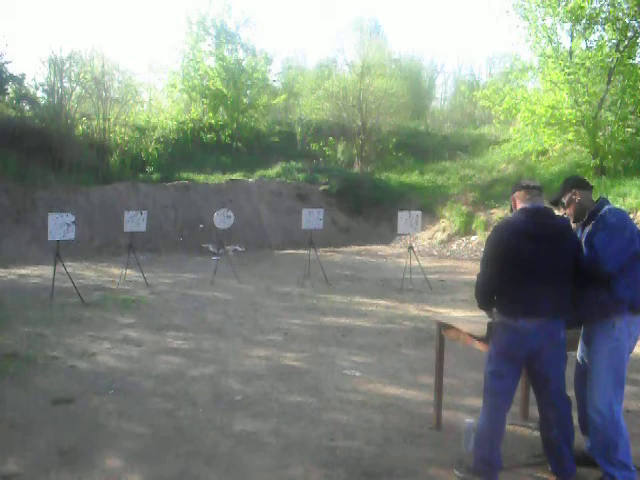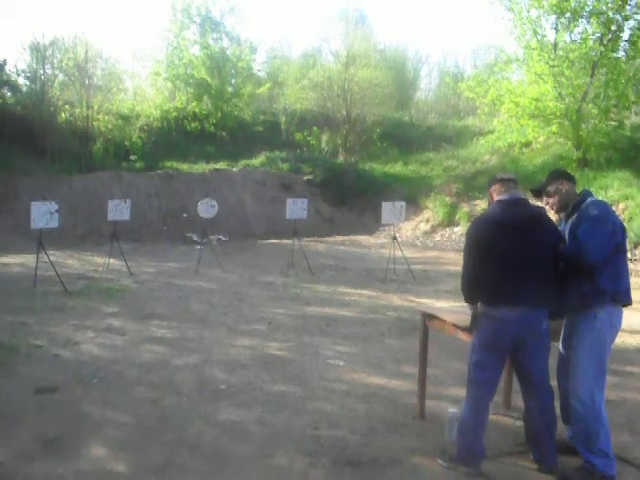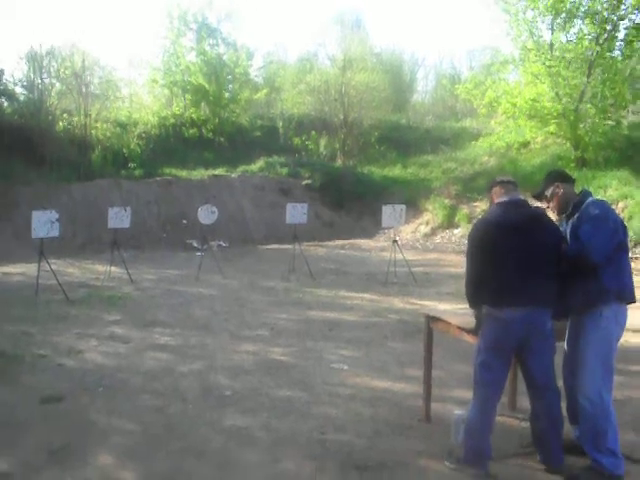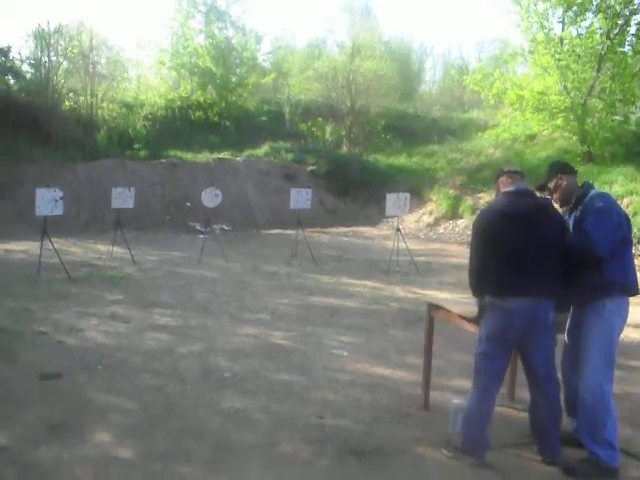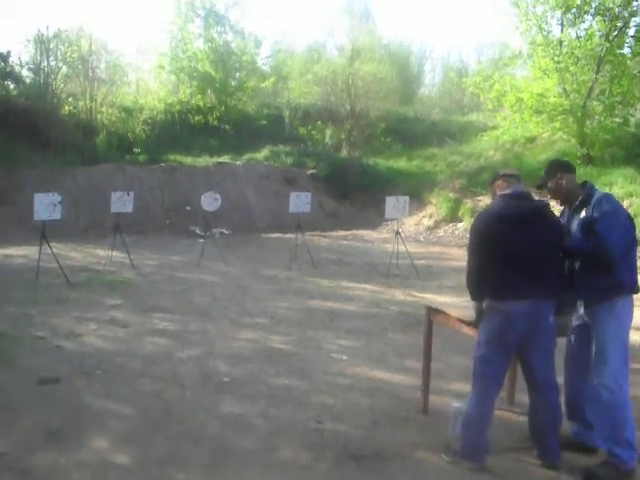
dt=0.5s
person 1, frame 1
left shoulder: (614, 220)
right shoulder: (587, 225)
left elbow: (602, 265)
left hip: (616, 319)
right hip: (597, 317)
left knee: (603, 400)
right knee: (586, 389)
right ankle: (597, 451)
person 1, frame 2
left shoulder: (597, 212)
right shoulder: (570, 217)
left elbow: (585, 256)
right elbow: (568, 256)
left hip: (598, 309)
right hip: (580, 308)
left knee: (584, 389)
right knee: (568, 379)
right ankle: (577, 440)
person 1, frame 3
left shoulder: (596, 212)
right shoulder: (572, 217)
left elbow: (588, 255)
left hip: (603, 307)
right hip: (583, 307)
left knee: (592, 387)
right knee: (574, 377)
right ankle: (584, 439)
person 1, frame 4
left shoulder: (600, 204)
right shoulder: (575, 209)
left elbow: (595, 247)
left hip: (606, 300)
right hip: (585, 299)
left knee: (593, 379)
right knee: (573, 369)
right ankle: (582, 431)
person 1, frame 5
left shoulder: (604, 205)
right shoulder: (571, 213)
left elbow: (608, 249)
left wrist: (568, 241)
left hip: (611, 301)
right hip: (585, 301)
left knee: (609, 376)
right knee: (577, 369)
right ankle: (585, 435)
person 2, frame 1
left shoulder: (505, 230)
right shoulder: (567, 234)
left elbow: (486, 280)
right elbow: (576, 280)
left wrist: (489, 307)
left hip: (513, 324)
right hip: (553, 326)
left knee: (496, 397)
right knee: (555, 398)
person 2, frame 2
left shoulder: (483, 223)
right shoulder: (546, 223)
left elbow: (471, 272)
right elbow: (557, 268)
left wrist: (474, 302)
right wrist: (543, 304)
left hip: (497, 314)
right hip: (535, 315)
left knee: (480, 387)
right knee: (538, 388)
left ankle: (467, 455)
right ankle: (547, 458)
person 2, frame 3
left shoulder: (485, 226)
right shoulder: (547, 225)
left elbow: (474, 274)
right elbow: (559, 269)
left wrist: (477, 306)
right wrist: (548, 305)
left hip: (501, 315)
right hip: (539, 315)
left knee: (486, 388)
right knee: (544, 388)
person 2, frame 4
left shoulder: (490, 215)
right shoulder: (552, 215)
left elbow: (478, 262)
right elbow: (563, 260)
left wrist: (480, 294)
right wrist: (550, 295)
left hip: (505, 304)
right hip: (542, 305)
left knee: (487, 377)
right knee: (544, 378)
left ankle: (472, 445)
right ankle: (550, 448)
person 2, frame 5
left shoulder: (488, 218)
right shoulder: (548, 217)
left elbow: (477, 264)
right elbow: (557, 261)
left wrist: (479, 297)
left hip: (504, 307)
right hip: (542, 306)
left knee: (486, 380)
right knee: (543, 381)
left ankle: (471, 450)
right ankle: (550, 452)
